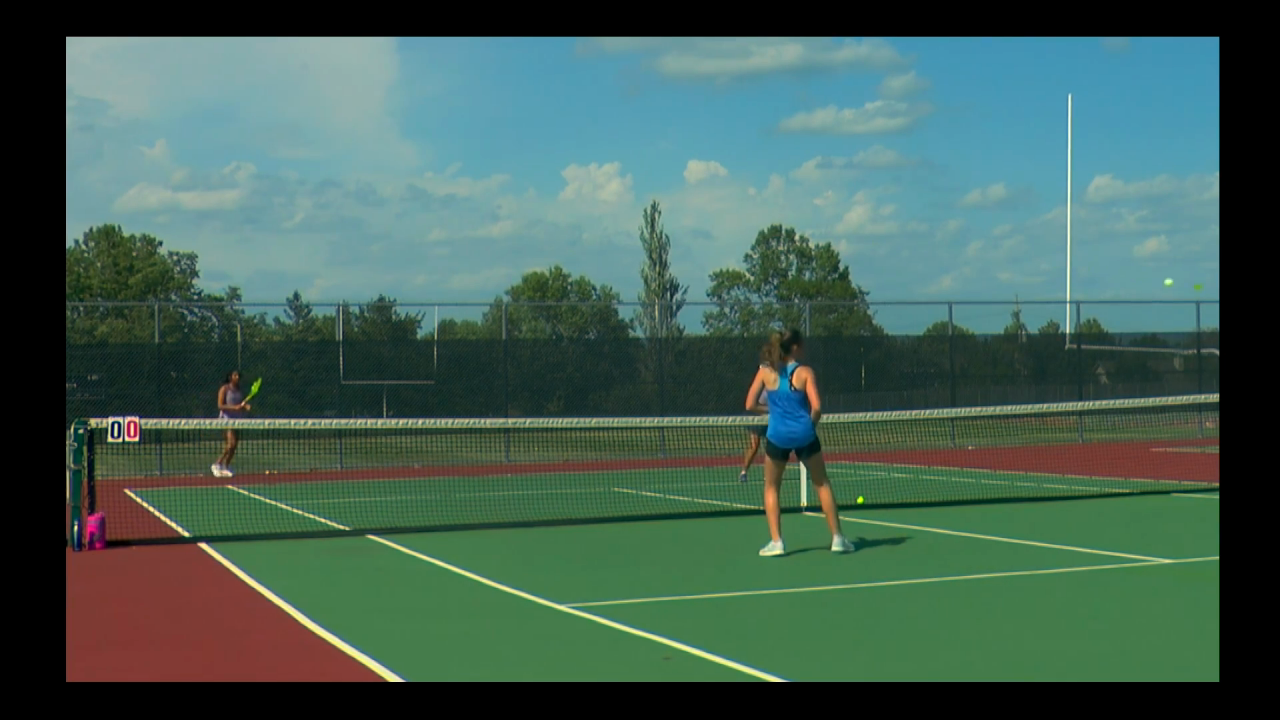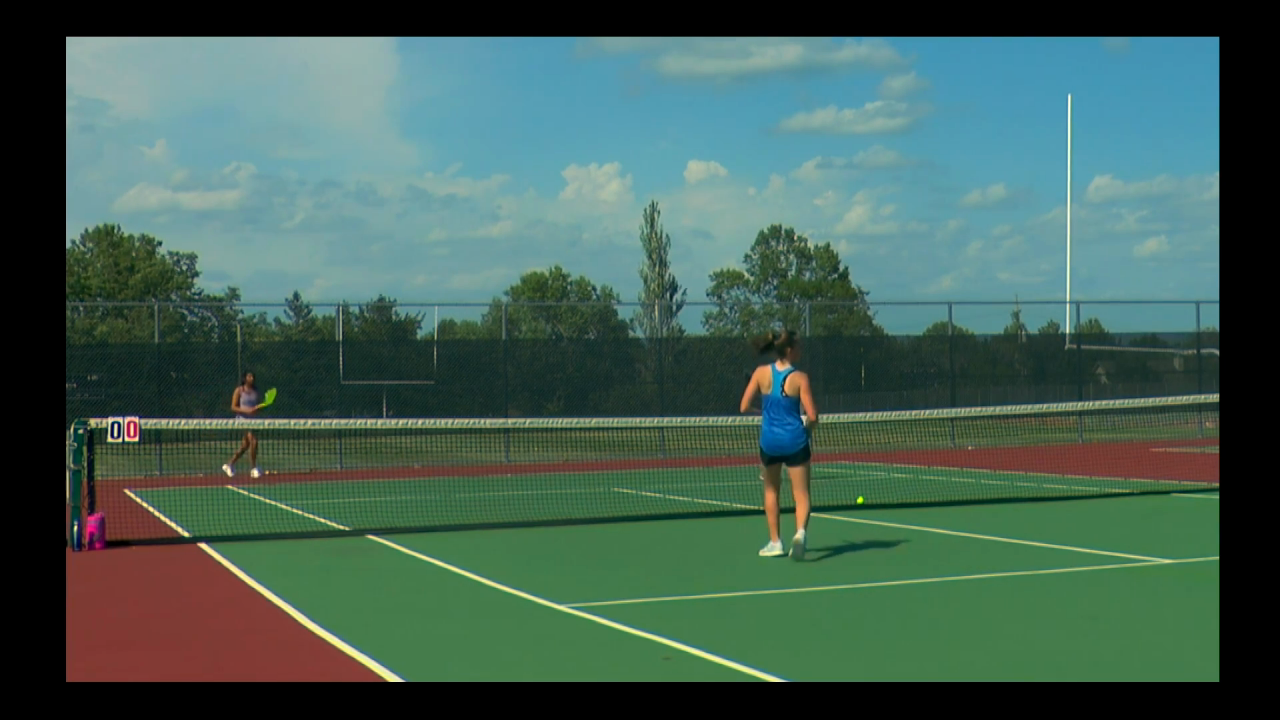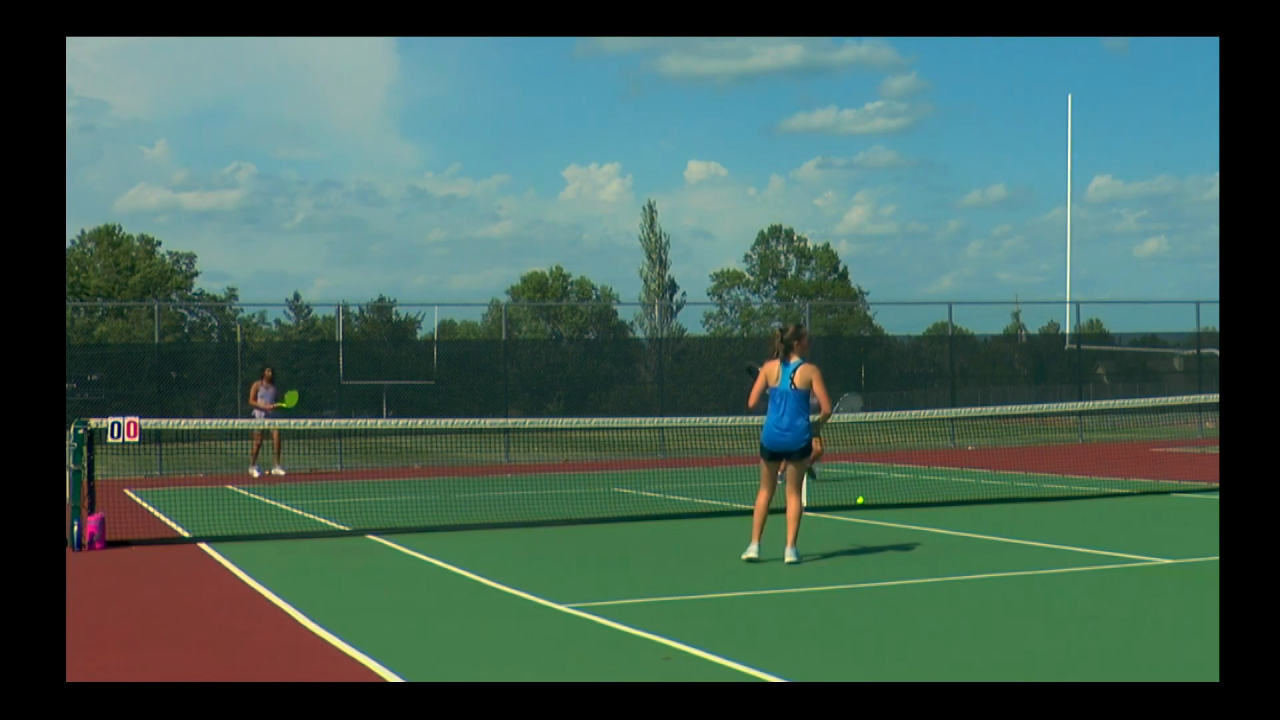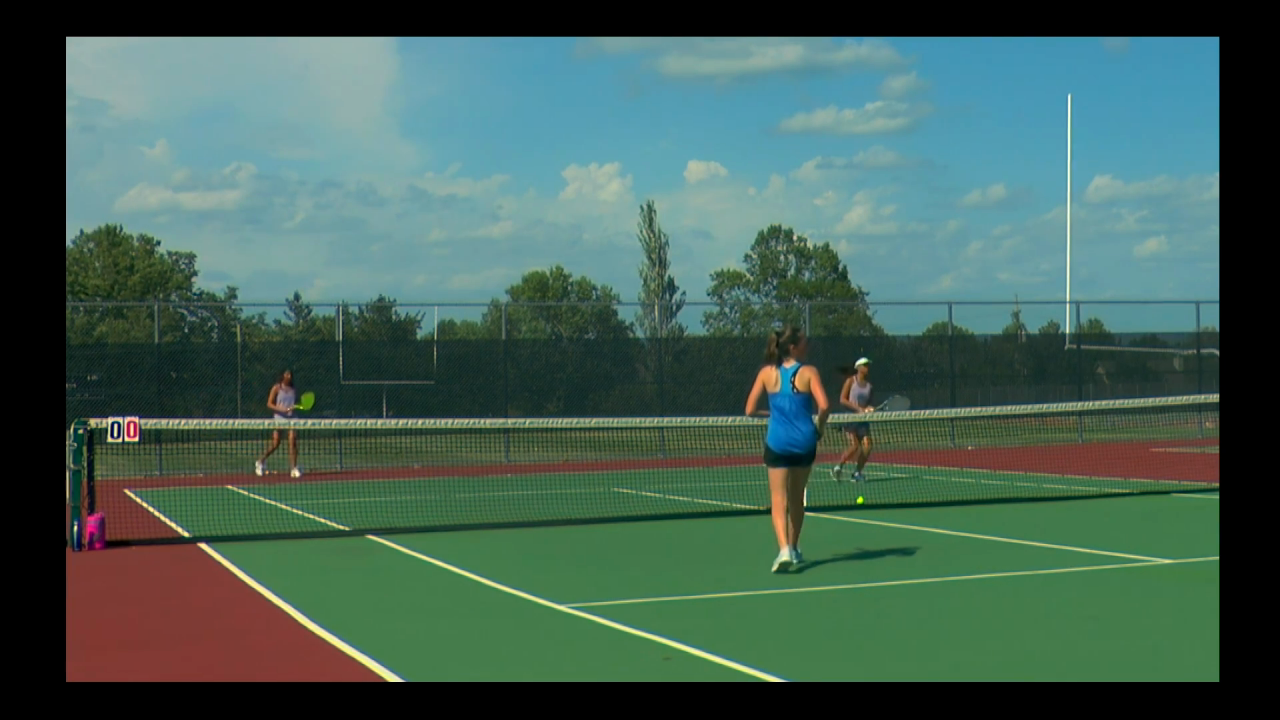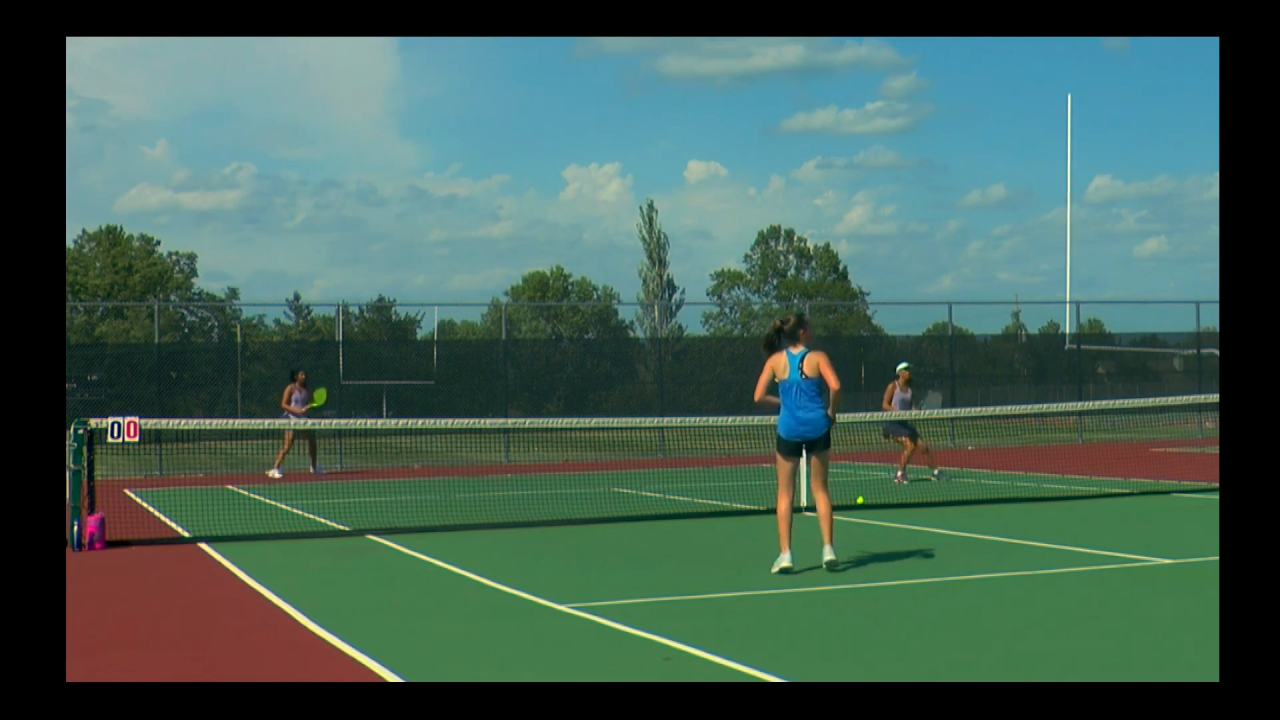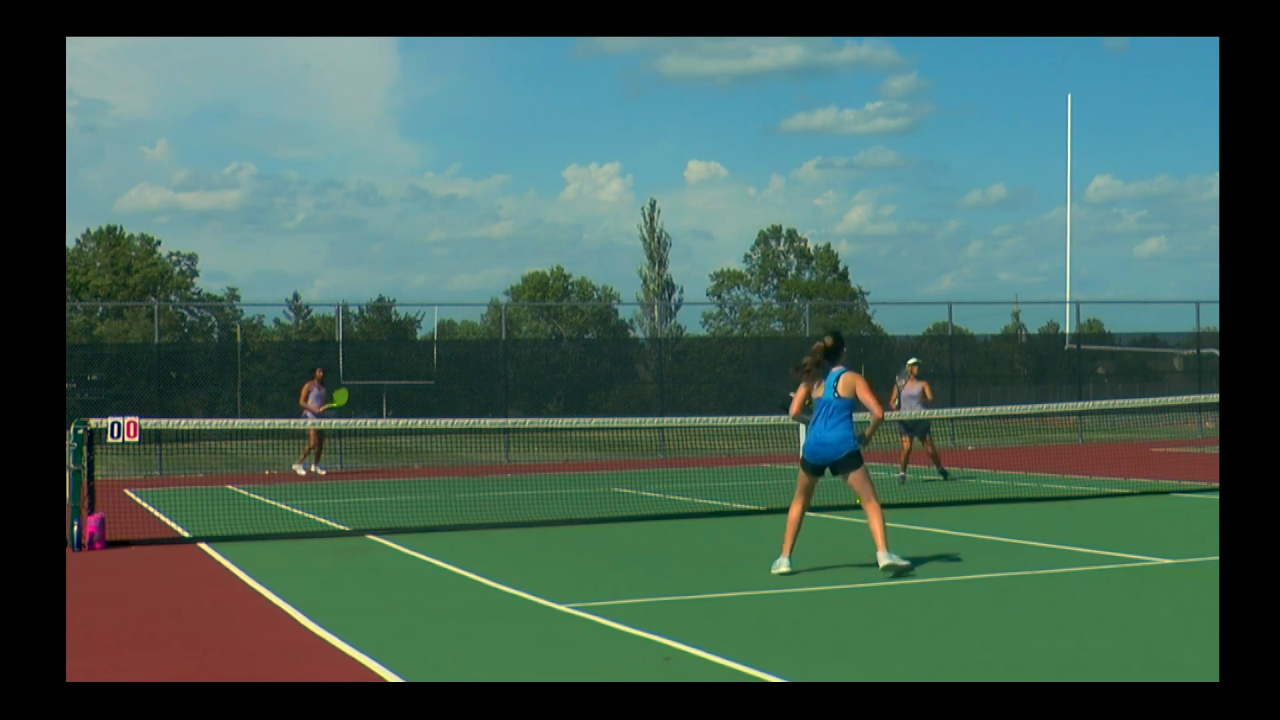
dt=0.3s
person 1, frame 1
left shoulder: (765, 371)
right shoulder: (805, 372)
left elbow: (749, 405)
right elbow: (816, 407)
right wrist: (811, 424)
left hip: (778, 435)
right hip: (804, 434)
left knee: (771, 488)
right knee: (823, 485)
left ankle: (776, 542)
right ankle: (837, 538)
person 1, frame 2
left shoulder: (761, 373)
right shoulder: (800, 378)
left elbow: (744, 408)
right elbow: (812, 417)
right wrist: (807, 428)
left hip: (769, 440)
right hip: (795, 440)
left knee: (772, 490)
right knee: (802, 494)
left ankle: (775, 542)
right ankle: (800, 533)
person 1, frame 3
left shoulder: (770, 367)
right shoulder: (810, 370)
left elbow: (752, 403)
right elbow: (826, 409)
right wrist: (817, 425)
left hip: (772, 436)
right hip: (799, 437)
left knee: (765, 491)
right knee: (793, 493)
left ankle: (754, 545)
right ankle: (790, 548)
person 1, frame 4
left shoulder: (767, 372)
right shoulder: (809, 372)
left elbow: (750, 410)
right elbow: (824, 406)
right wrist: (820, 427)
left hip: (777, 442)
right hip: (804, 441)
left knee: (779, 501)
right knee: (797, 499)
left ankle: (785, 550)
right ankle: (792, 549)
person 1, frame 5
left shoulder: (775, 359)
right shoulder: (818, 357)
left elbow: (759, 397)
right elbow: (835, 387)
right wrist: (831, 412)
left hip: (789, 429)
right hip: (817, 427)
left knee: (785, 494)
right knee: (821, 491)
left ankle: (785, 554)
right ankle: (828, 548)
person 1, frame 6
left shoulder: (812, 376)
right shoulder: (855, 379)
left elbow: (794, 413)
right elbow: (878, 413)
right wrist: (867, 434)
left hip: (815, 448)
right hip: (845, 449)
left knee: (799, 502)
right knee: (872, 505)
left ankle: (784, 559)
right ankle: (884, 554)
